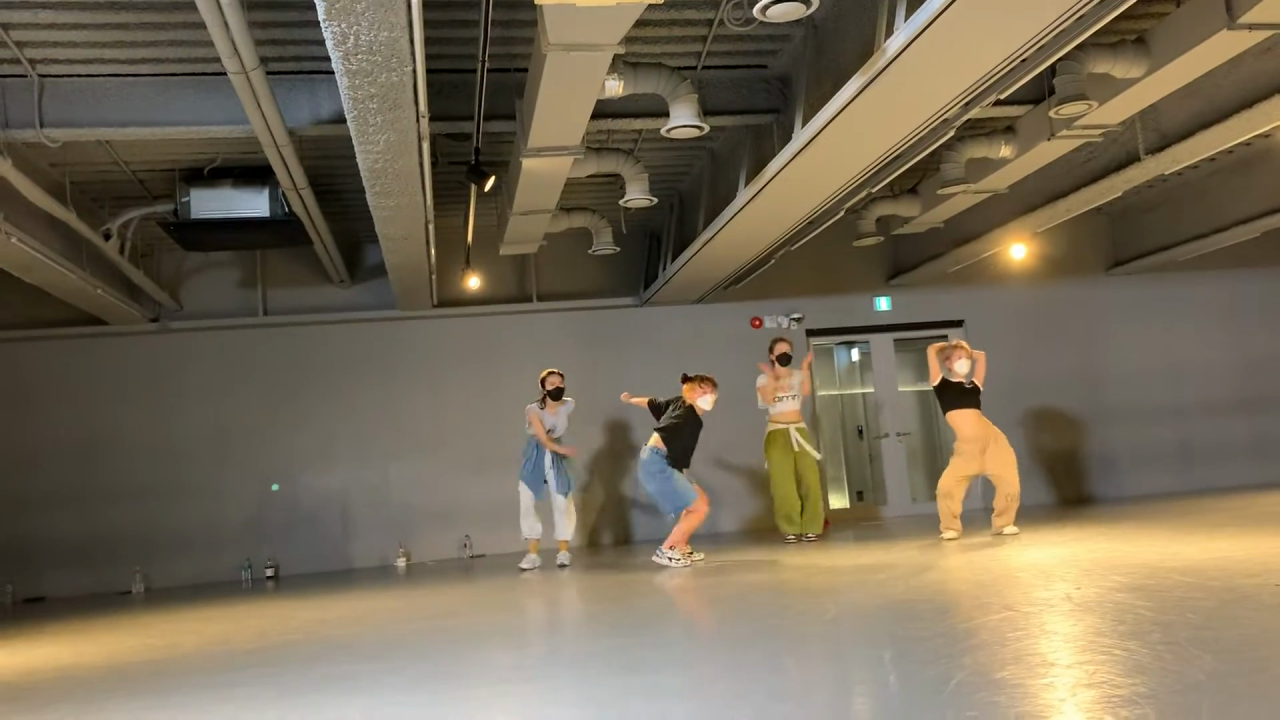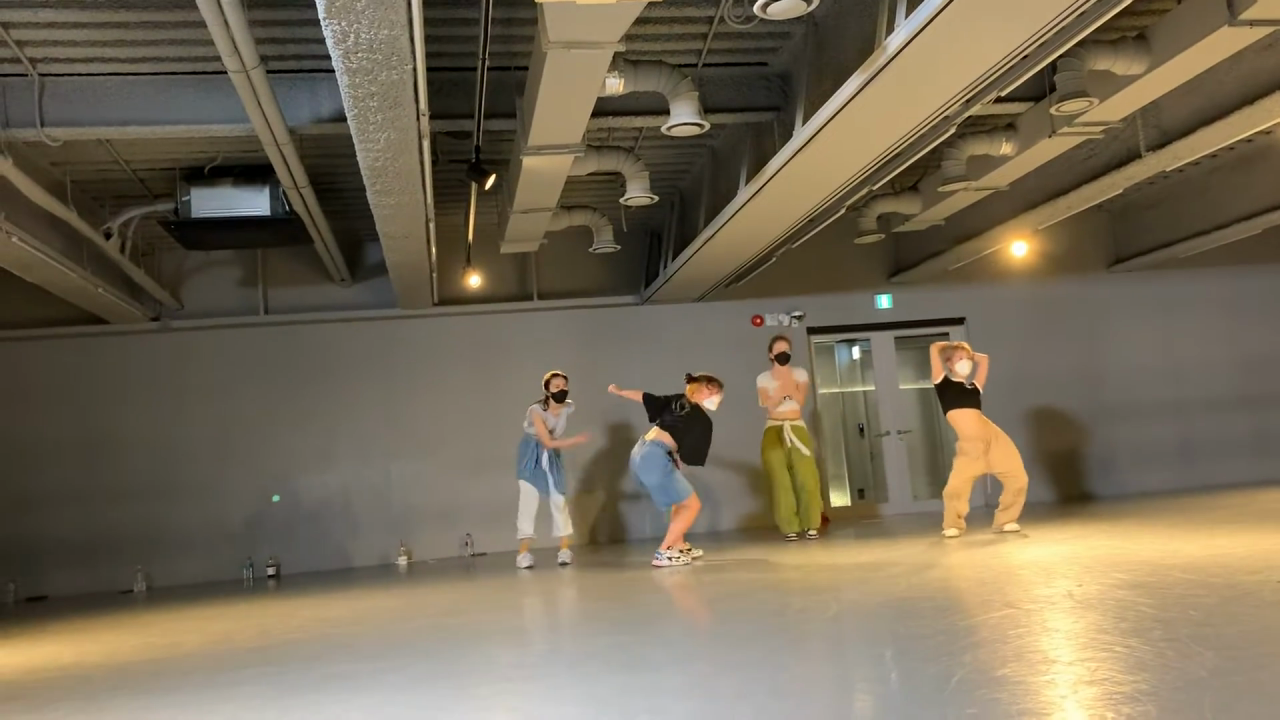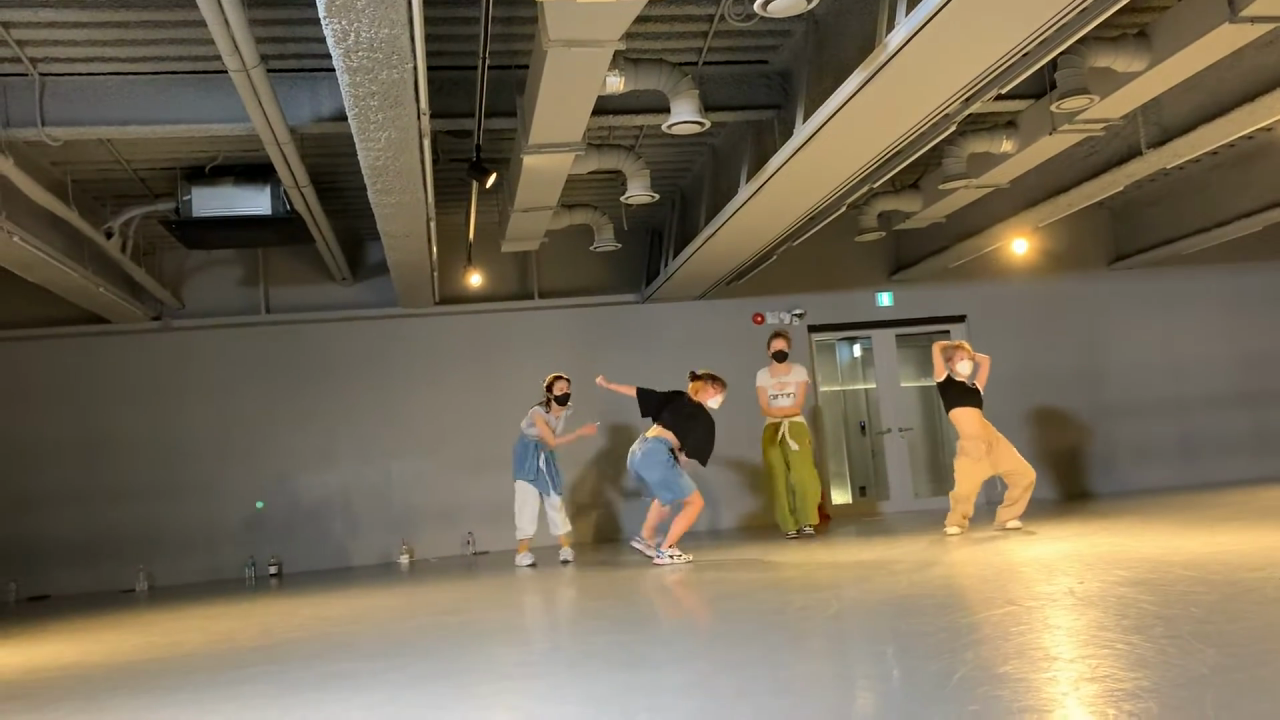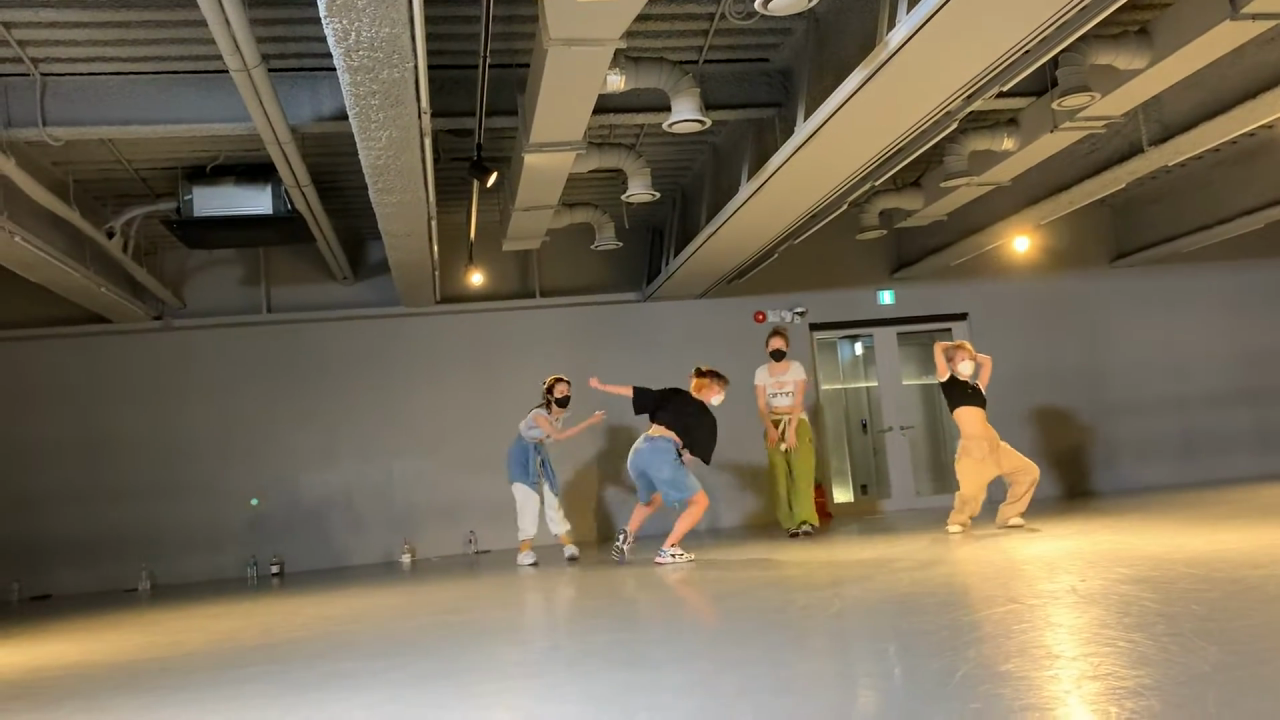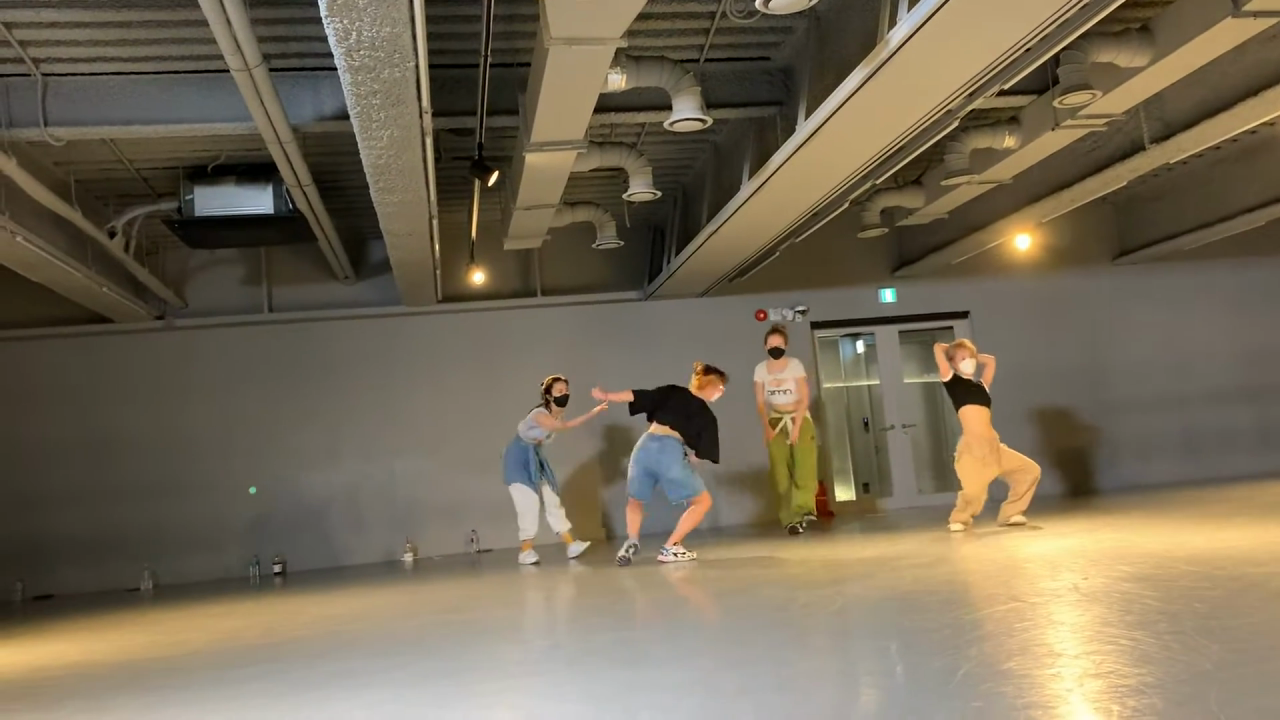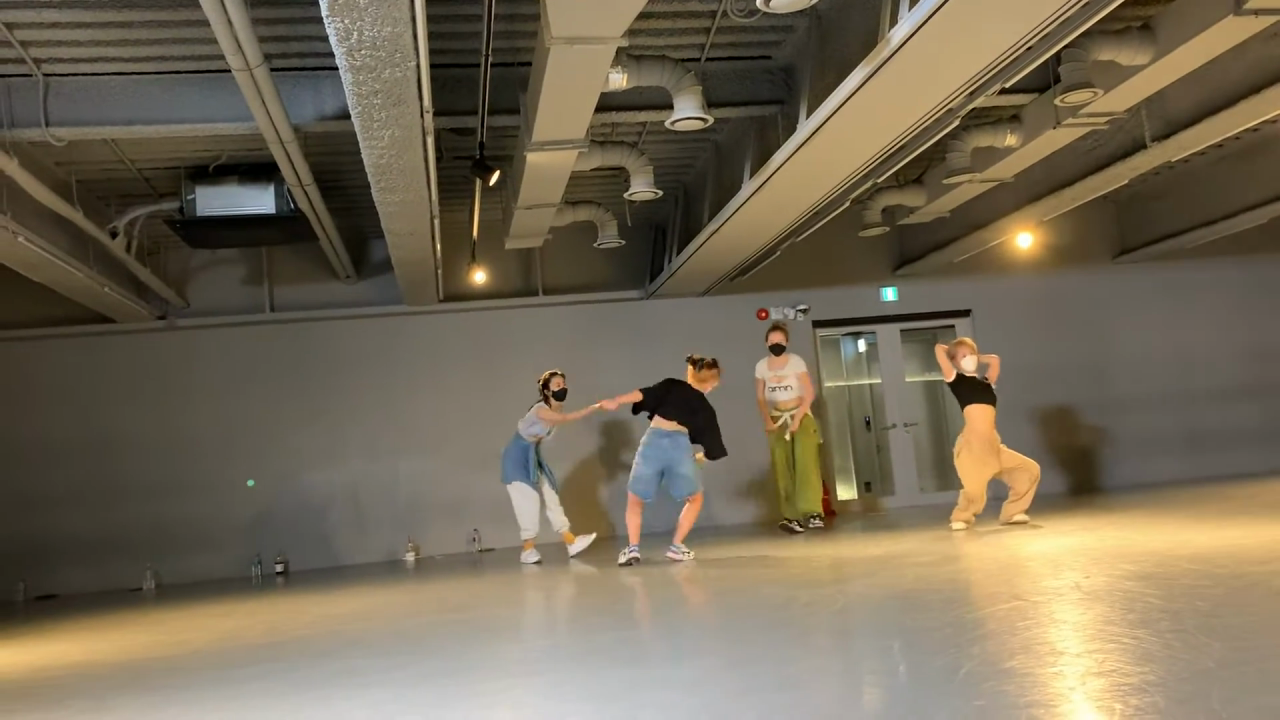
dt=0.1s
person 1, frame 1
left shoulder: (799, 375)
right shoulder: (763, 379)
left elbow: (807, 391)
right elbow: (765, 400)
left wrist: (805, 368)
right wrist: (771, 379)
left hip: (799, 430)
right hip: (776, 432)
left knee: (810, 479)
right knee: (782, 482)
left ankle: (810, 528)
right ankle: (790, 529)
person 1, frame 2
left shoulder: (800, 373)
right shoulder: (764, 378)
left elbow: (801, 400)
right elbow: (768, 404)
left wrist: (792, 388)
right wrist: (781, 391)
left hip: (797, 428)
right hip: (774, 430)
left knee: (807, 477)
right knee: (779, 480)
left ankle: (810, 525)
right ankle: (790, 527)
person 1, frame 3
left shoulder: (799, 370)
right shoulder: (762, 375)
left elbow: (800, 402)
right elbow: (764, 406)
left wrist: (787, 410)
right wrist: (777, 411)
left hip: (796, 424)
right hip: (773, 427)
left knee: (802, 473)
right knee: (779, 477)
left ankle: (807, 522)
right ankle: (790, 526)
person 1, frame 4
left shoulder: (797, 368)
right shoulder: (761, 372)
left elbow: (799, 402)
right elbow: (761, 406)
left wrist: (792, 427)
right wrist: (770, 428)
left hip: (798, 422)
right hip: (774, 424)
left knee: (802, 470)
right knee: (780, 475)
left ankle: (805, 520)
right ankle: (792, 523)
person 1, frame 5
left shoulder: (795, 365)
right shoulder: (760, 369)
left elbow: (804, 398)
right elbow: (760, 402)
left wrist: (797, 425)
right wrist: (767, 426)
left hip: (799, 418)
right hip: (776, 421)
left knee: (804, 465)
right knee: (782, 470)
left ankle: (805, 510)
right ankle: (794, 519)
person 1, frame 6
left shoulder: (796, 361)
right shoulder: (761, 366)
left elbow: (810, 392)
right elbow: (760, 397)
left wrist: (798, 418)
right wrist: (766, 419)
left hip: (800, 415)
right hip: (777, 419)
left knee: (805, 462)
right knee: (782, 468)
left ankle: (812, 512)
right ankle: (793, 517)
person 2, frame 1
left shoulder: (677, 404)
right shoulder: (693, 422)
left elbow: (652, 403)
right elbow: (681, 459)
left wrist: (630, 399)
right wrist: (680, 467)
left hip: (649, 460)
right hip: (657, 465)
left knee: (701, 499)
right knee: (700, 509)
left ankle: (682, 548)
right ankle: (665, 551)
person 2, frame 2
left shoulder: (677, 401)
right shoulder: (702, 421)
left elbow: (647, 398)
right elbow: (694, 456)
left wrist: (619, 392)
right wrist: (678, 461)
left hip: (640, 453)
right hip: (656, 459)
left knee: (684, 498)
right knee: (692, 506)
left ankle: (678, 545)
right ankle: (664, 552)
person 2, frame 3
left shoulder: (676, 398)
right shoulder: (706, 420)
left elbow: (642, 393)
right elbow: (698, 453)
left wrist: (609, 385)
right wrist: (681, 461)
left hip: (638, 450)
right hip: (659, 456)
left knee: (667, 495)
right knee: (694, 503)
left ankle: (645, 538)
right ankle: (665, 550)
person 2, frame 4
left shoulder: (674, 395)
right shoulder: (707, 418)
left elbow: (637, 392)
right elbow: (701, 451)
left wrist: (603, 387)
right wrist: (682, 460)
left hip: (639, 450)
right hip: (664, 455)
left knee: (650, 501)
right knee: (700, 502)
left ankle: (627, 533)
right ankle: (667, 549)
person 2, frame 5
left shoulder: (672, 392)
right shoulder: (707, 416)
left elbow: (638, 395)
right elbow: (706, 453)
left wrist: (606, 396)
right wrist: (688, 458)
left hip: (645, 447)
right hip: (672, 452)
left knee: (634, 504)
right knee: (703, 502)
left ankle: (631, 543)
right ankle: (670, 547)
person 2, frame 6
left shoulder: (672, 386)
right shoulder: (706, 409)
left elbow: (645, 394)
right elbow: (713, 450)
left wrist: (616, 401)
right wrist: (698, 458)
left hip: (652, 443)
right hip: (681, 447)
left knee: (634, 503)
right knee: (695, 500)
left ankle: (632, 548)
right ankle: (677, 545)
person 3, frame 1
left shoulder: (973, 386)
right shoulder: (941, 384)
left elbow: (981, 356)
right elbow: (931, 350)
right wrist: (948, 347)
left hip: (991, 440)
right hip: (966, 447)
left knee: (1010, 483)
right knee: (946, 487)
left ankle: (1002, 523)
right ankle: (950, 527)
person 3, frame 2
left shoulder: (973, 387)
right shoulder: (942, 383)
left elbow: (984, 359)
right elbow: (934, 348)
right wrist: (951, 347)
left hip: (992, 440)
right hip: (968, 447)
left knee: (1018, 479)
right knee: (954, 488)
left ankle: (1005, 520)
right ankle: (953, 525)
person 3, frame 3
left shoulder: (974, 387)
right shoulder: (945, 381)
left elbow: (985, 360)
right elbow: (936, 347)
right wrist: (953, 348)
left hip: (992, 441)
right hip: (969, 447)
left knee: (1026, 475)
right knee: (964, 490)
left ankle: (1006, 517)
right ankle: (955, 522)
person 3, frame 4
left shoulder: (977, 387)
right shoulder: (948, 381)
left elbow: (987, 361)
right elbow: (938, 347)
right wrist: (954, 348)
left hip: (992, 443)
right hip: (971, 447)
left knee: (1030, 472)
right knee: (970, 491)
left ankle: (1008, 515)
right ankle: (958, 520)
person 3, frame 5
left shoulder: (981, 384)
right shoulder: (952, 380)
left elbow: (991, 360)
right elbow: (938, 348)
left wrist: (974, 358)
right wrist: (955, 355)
left hip: (992, 444)
right hip: (972, 446)
left knee: (1031, 471)
right knee: (973, 491)
left ankle: (1010, 513)
right ankle: (960, 518)
person 3, frame 6
left shoulder: (987, 382)
right shoulder: (955, 379)
left elbow: (994, 359)
right elbow: (939, 349)
left wrist: (976, 356)
right wrist: (954, 352)
left hip: (992, 443)
right hip: (971, 443)
left knee: (1031, 469)
right knee: (974, 490)
left ankle: (1012, 512)
right ankle: (961, 517)
person 4, frame 1
left shoulder: (568, 406)
right shoulder: (534, 410)
right elbow: (546, 442)
right wrist: (562, 449)
left hip: (556, 454)
right hip: (535, 454)
left knee: (562, 501)
right knee: (528, 500)
left ankle: (563, 551)
right ankle: (532, 554)
person 4, frame 2
left shoulder: (568, 408)
right shoulder: (536, 411)
right elbow: (548, 442)
right wrist: (574, 440)
left hip: (552, 453)
right hip: (531, 452)
left knee: (558, 499)
right knee: (529, 498)
left ankle: (564, 549)
right ankle: (523, 552)
person 4, frame 3
left shoulder: (566, 410)
right shoulder: (537, 413)
right elbow: (552, 441)
right wrist: (581, 433)
left hip: (544, 453)
right hip: (526, 452)
left knee: (554, 499)
right knee: (529, 498)
left ankle: (565, 547)
right ankle: (522, 551)
person 4, frame 4
left shoulder: (563, 412)
right shoulder: (539, 415)
right elbow: (558, 436)
right wrist: (589, 422)
left hip: (539, 455)
right hip: (522, 455)
left knee: (551, 499)
right knee: (529, 499)
left ankle: (568, 545)
right ankle: (524, 550)
person 4, frame 5
left shoulder: (557, 413)
right shoulder: (540, 415)
right elbow: (563, 426)
right wrist: (594, 412)
left hip: (534, 456)
right hip: (519, 456)
left knee: (551, 498)
right knee: (529, 500)
left ankle: (572, 543)
right ankle: (526, 550)
person 4, frame 6
left shoulder: (556, 408)
right shoulder: (540, 410)
right elbow: (565, 419)
right wrist: (595, 407)
left hip: (532, 454)
right hip: (517, 455)
left knee: (550, 496)
right knee: (528, 500)
left ankle: (571, 541)
right ankle: (528, 549)
